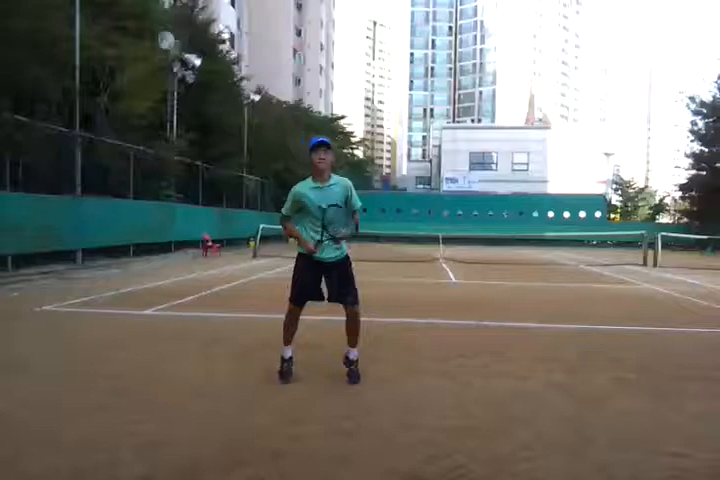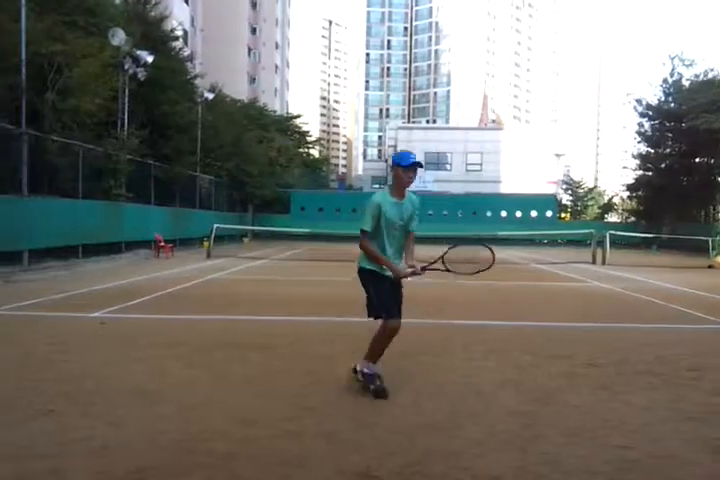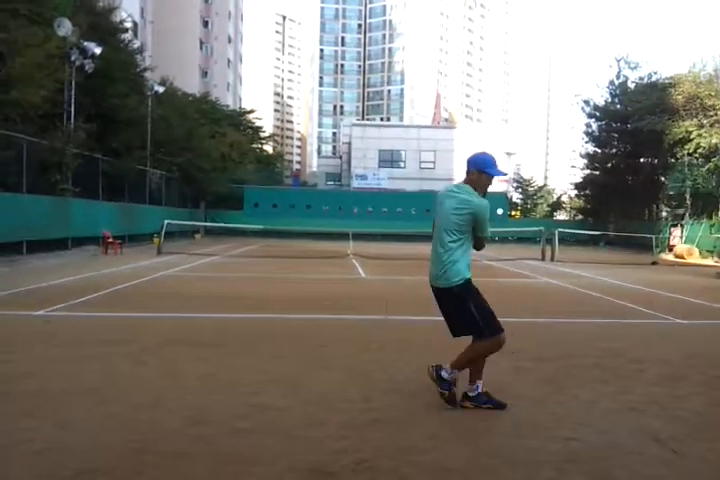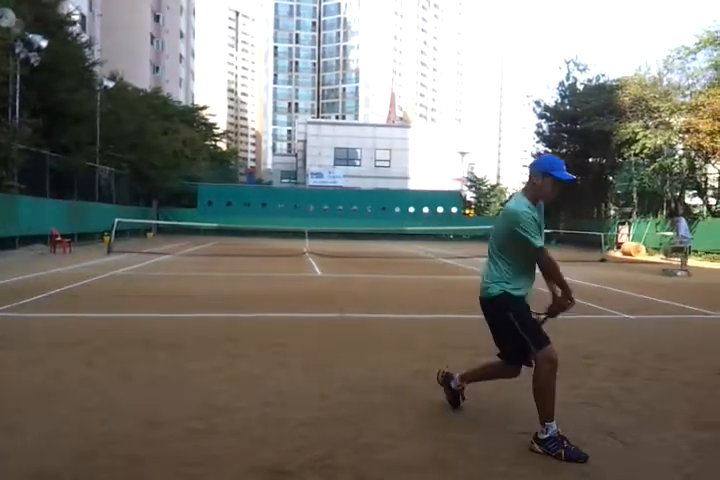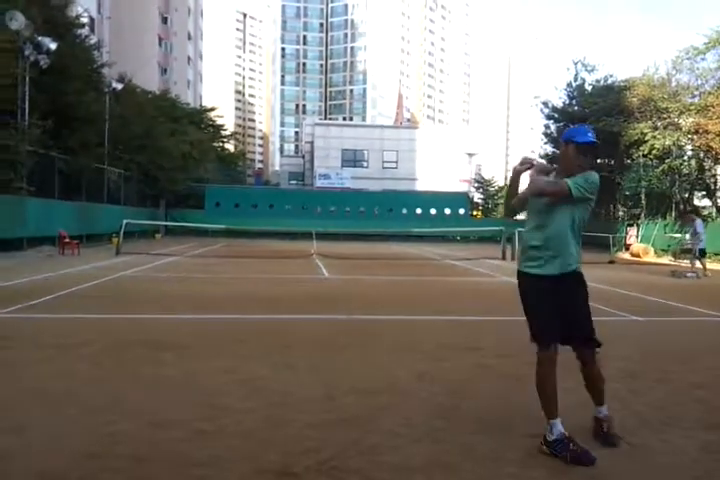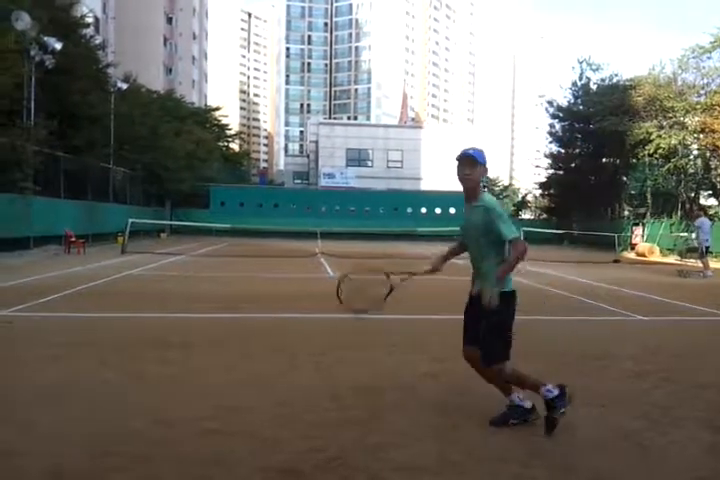
dt=0.5s
person 1, frame 1
left shoulder: (345, 186)
right shoulder: (299, 190)
left elbow: (355, 215)
right elbow: (285, 221)
right wrist: (302, 240)
left hip: (337, 256)
right hip: (309, 256)
left knee: (352, 308)
right knee: (295, 307)
left ankle: (351, 358)
right ankle: (287, 356)
person 1, frame 2
left shoulder: (413, 202)
right shoulder: (377, 202)
right elbow: (364, 242)
left wrist: (407, 263)
right wrist: (393, 267)
left hip: (391, 269)
right hip: (372, 269)
left knee: (389, 323)
right knee: (392, 324)
left ankle: (367, 367)
right ankle: (367, 369)
person 1, frame 3
left shoulder: (444, 195)
right shoulder: (480, 204)
right elbow: (479, 244)
left hip: (439, 278)
right hip: (455, 280)
left knee: (483, 333)
right knee: (495, 338)
left ankle: (474, 392)
right ankle: (447, 373)
person 1, frame 4
left shoulder: (536, 206)
right shoulder: (519, 211)
left elbow: (538, 256)
right elbow: (544, 260)
left wrist: (556, 293)
right wrist: (565, 293)
left hip: (515, 295)
right hip: (501, 295)
left knee: (512, 364)
right knee: (547, 357)
left ankle: (453, 381)
right ankle: (547, 435)
person 1, frame 5
left shoulder: (589, 181)
right shoulder: (545, 178)
left elbow: (543, 188)
right elbow: (511, 209)
left wrist: (538, 170)
right wrist: (517, 173)
left hip: (568, 275)
right hip: (533, 275)
left knee: (587, 353)
right knee: (547, 352)
left ankle: (602, 416)
right ankle: (554, 435)
person 1, frame 6
left shoulder: (491, 208)
right shoulder: (467, 207)
left elbow: (519, 248)
left wrist: (495, 285)
right wrist: (444, 257)
left hip: (496, 293)
right hip: (481, 291)
left knee: (492, 363)
right knee: (474, 355)
left ankle: (551, 392)
right ankle: (522, 404)
